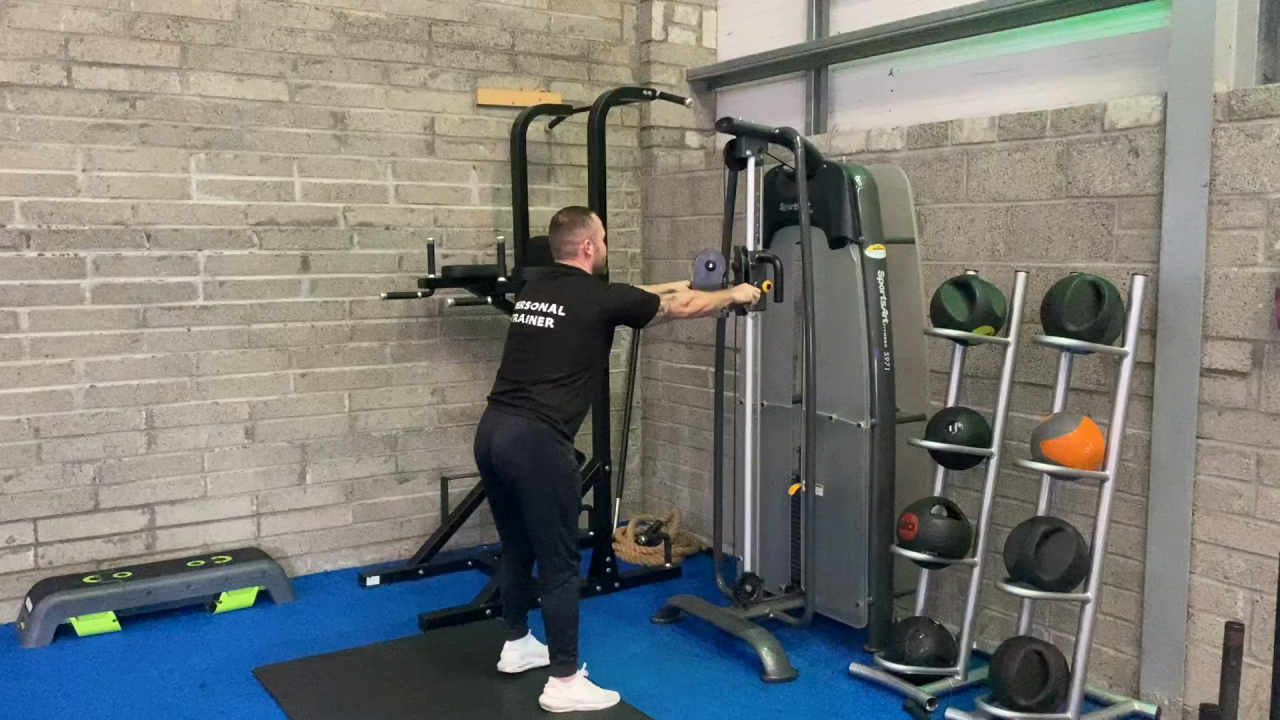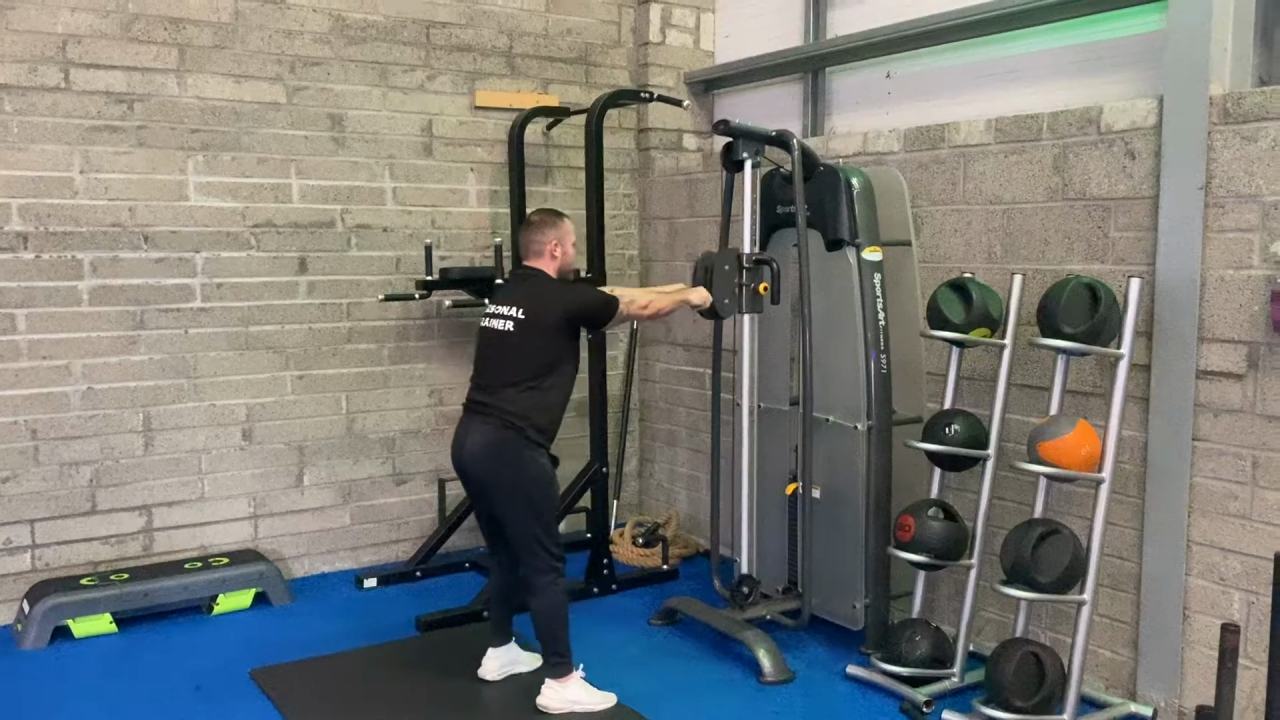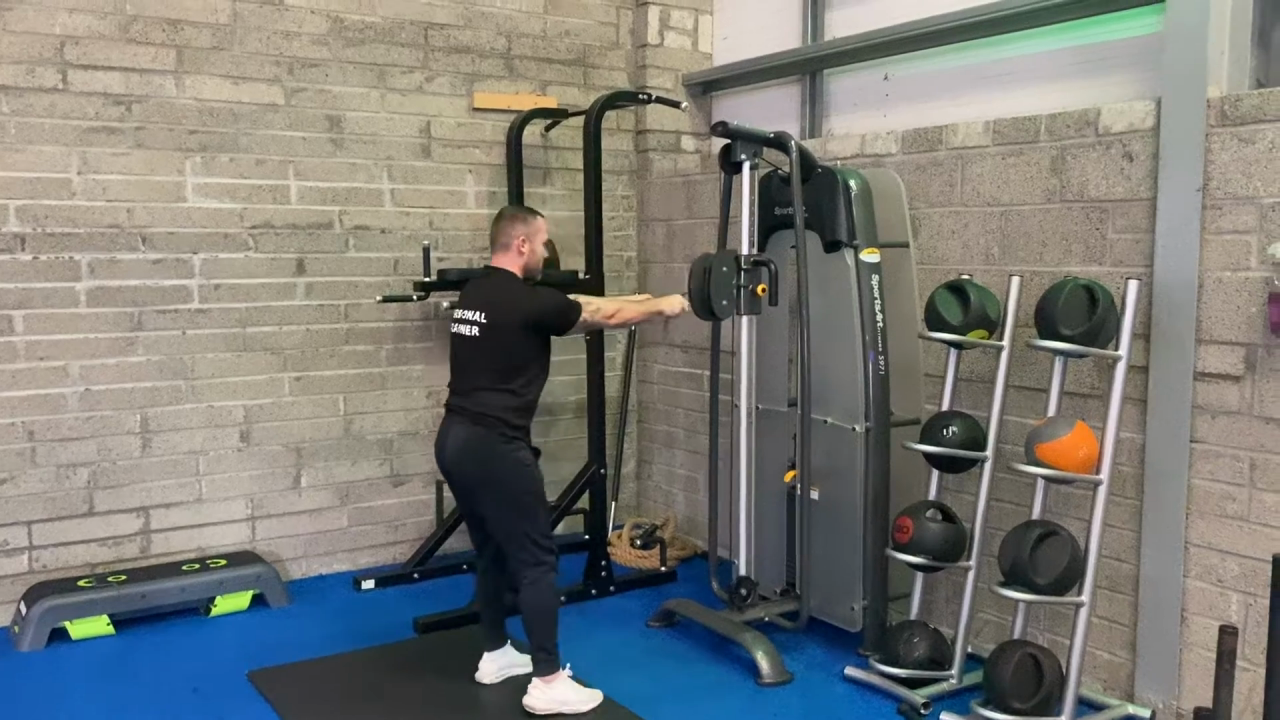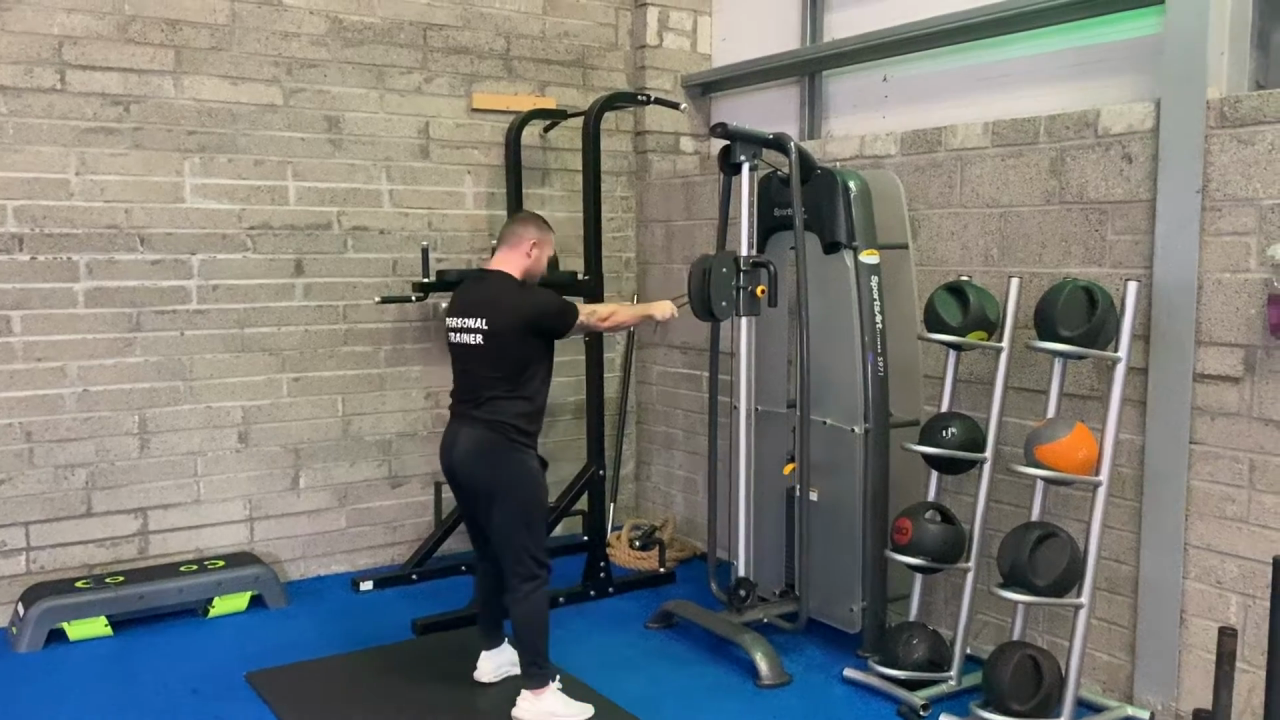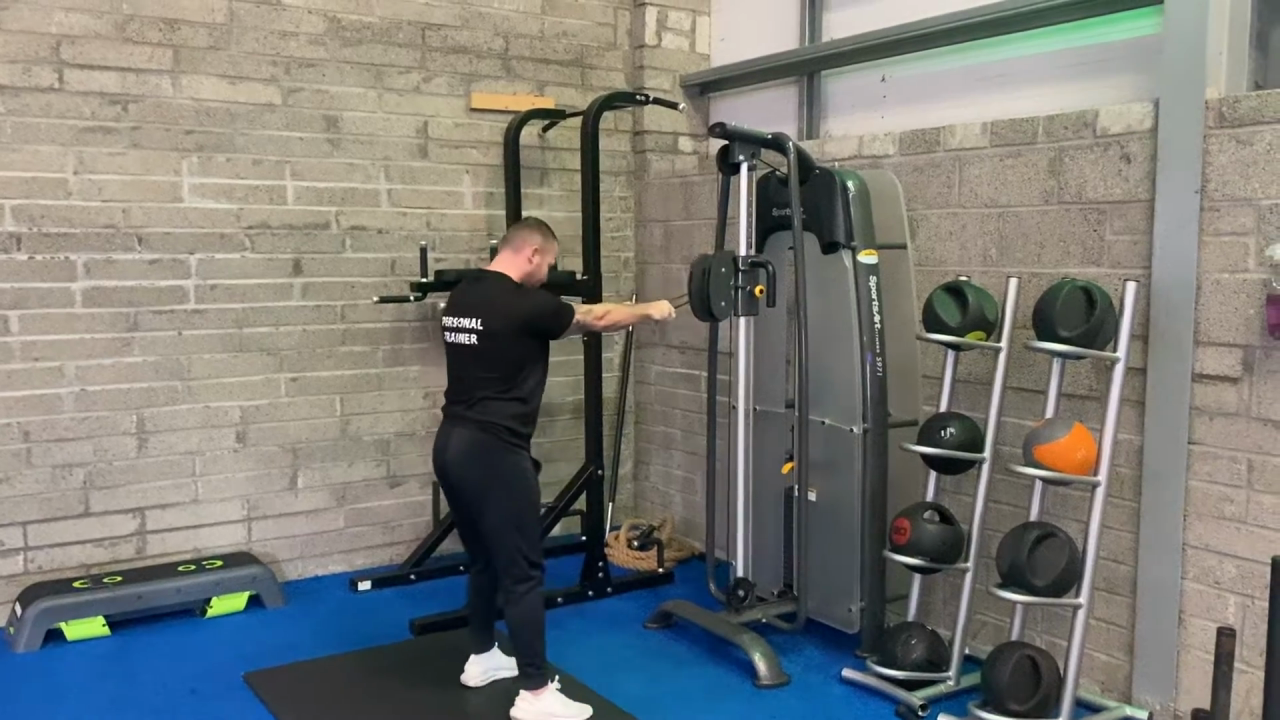
dt=0.3s
person 1, frame 1
left shoulder: (536, 287)
right shoulder: (598, 298)
right elbow: (681, 307)
left wrist: (685, 281)
right wrist: (734, 294)
left hip: (493, 431)
right hip: (537, 442)
left knee: (518, 546)
right knee: (559, 561)
left ankle: (516, 644)
right ankle: (565, 681)
person 1, frame 2
left shoulder: (509, 292)
right shoulder: (561, 299)
left elbow: (606, 294)
right elbow: (640, 308)
left wrist: (673, 287)
right wrist: (689, 297)
left hip: (469, 439)
right hip: (510, 448)
left knee: (506, 553)
right knee: (543, 565)
left ankle: (499, 651)
right ankle: (561, 682)
person 1, frame 3
left shoulder: (475, 292)
right shoulder: (525, 300)
left elbow: (576, 305)
right elbow: (603, 316)
left wrist: (642, 299)
right wrist: (660, 306)
left hip: (455, 439)
right hip: (494, 447)
left knee: (493, 552)
right knee: (535, 560)
left ankle: (495, 654)
person 1, frame 4
left shoulder: (464, 297)
right shoulder: (526, 303)
right elbow: (598, 320)
left wrist: (625, 308)
right wrist: (651, 311)
left hip: (459, 444)
right hip: (501, 451)
left knee: (491, 555)
right knee: (528, 571)
left ankle: (493, 654)
person 1, frame 5
left shoulder: (463, 296)
right shoulder: (522, 304)
right elbow: (594, 320)
right wrist: (649, 311)
left hip: (453, 445)
right hip: (493, 453)
left knee: (485, 559)
right knee: (523, 574)
left ankle: (482, 658)
